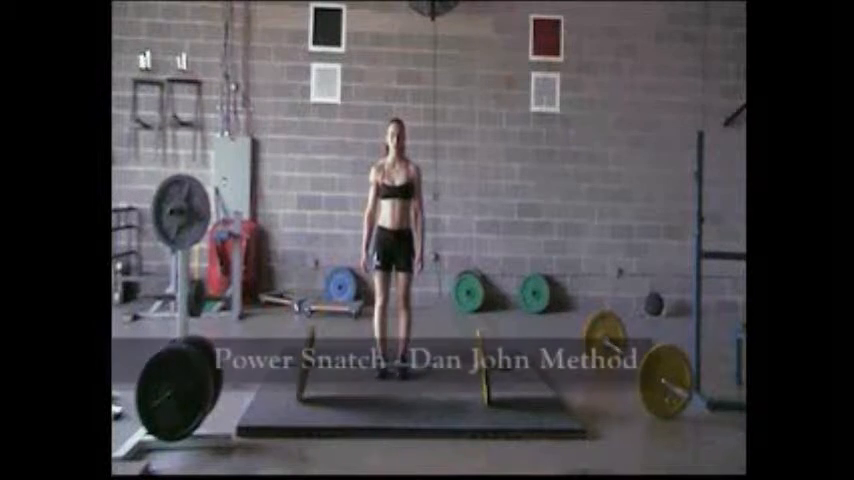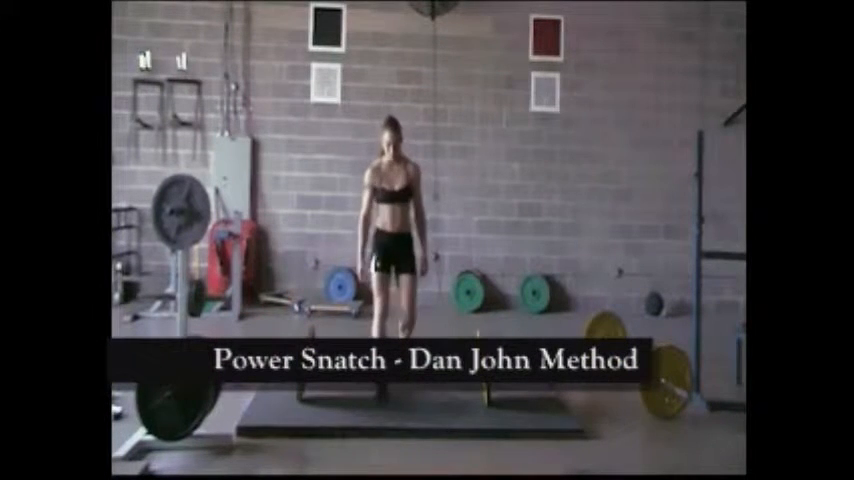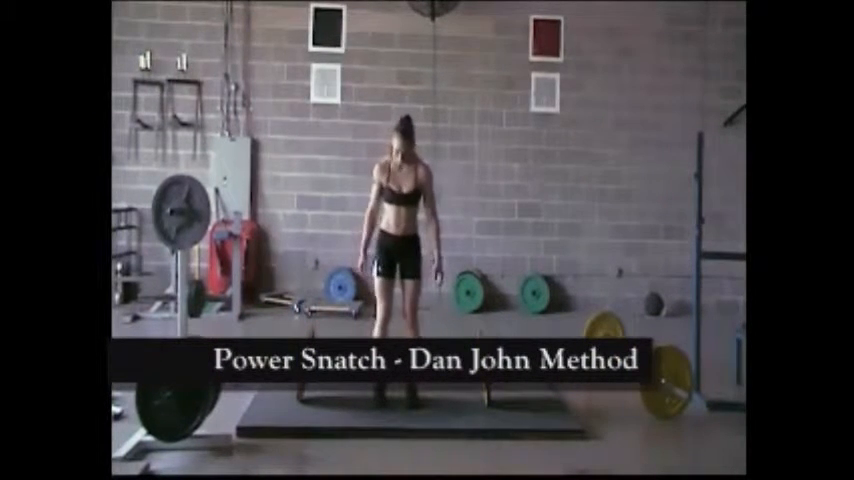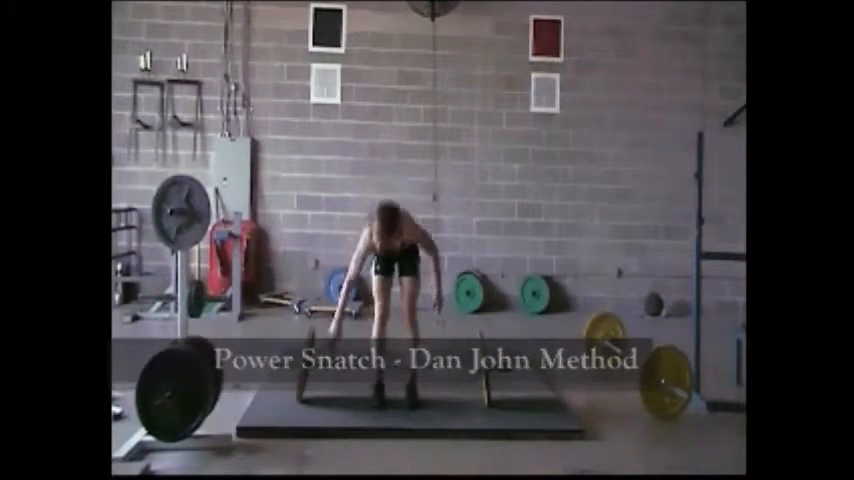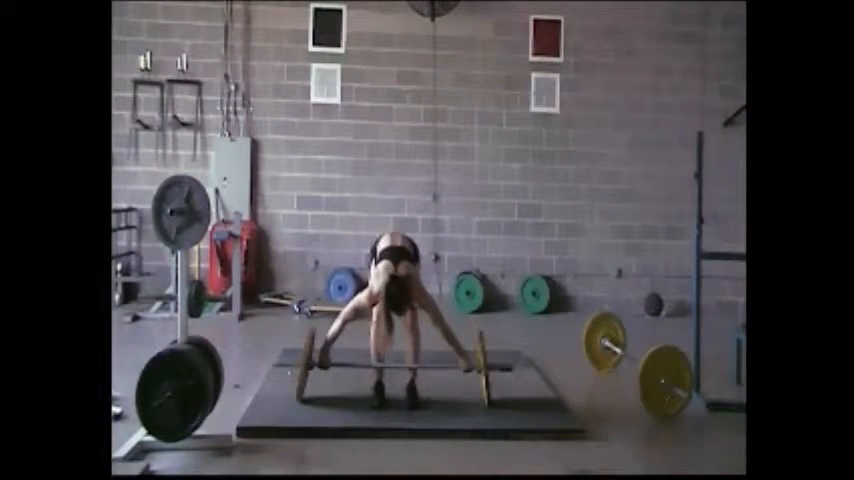
dt=1s
person 1, frame 1
left shoulder: (413, 170)
right shoulder: (377, 169)
left elbow: (418, 211)
right elbow: (370, 210)
left wrist: (420, 249)
right wrist: (364, 248)
left hip: (405, 239)
right hip: (382, 237)
left knee: (404, 301)
right knee: (381, 301)
left ankle: (402, 357)
right ankle: (382, 358)
person 1, frame 2
left shoulder: (412, 170)
right shoulder: (373, 172)
left elbow: (419, 213)
right elbow: (365, 215)
left wrist: (424, 251)
right wrist: (360, 255)
left hip: (405, 242)
right hip: (381, 242)
left knee: (409, 313)
right knee: (380, 310)
person 1, frame 3
left shoulder: (423, 172)
right shoulder: (381, 168)
left elbow: (431, 215)
right elbow: (372, 211)
left wrist: (437, 254)
right wrist: (362, 249)
left hip: (410, 245)
right hip: (385, 243)
left knee: (411, 316)
right knee: (383, 314)
left ankle: (411, 381)
right ankle: (379, 378)
person 1, frame 4
left shoulder: (410, 229)
right shoulder: (369, 235)
left elbow: (433, 252)
right elbow: (350, 278)
left wrist: (438, 289)
right wrist: (336, 320)
left hip: (408, 254)
right hip: (382, 257)
left knee: (409, 315)
right knee: (381, 313)
left ankle: (412, 381)
right ankle: (378, 380)
person 1, frame 5
left shoulder: (417, 292)
right shoulder: (374, 292)
left elbow: (441, 326)
right elbow: (342, 318)
left wrist: (462, 356)
right wrist: (324, 351)
left knee: (411, 322)
right knee: (377, 321)
left ankle: (412, 383)
right ankle: (378, 383)
